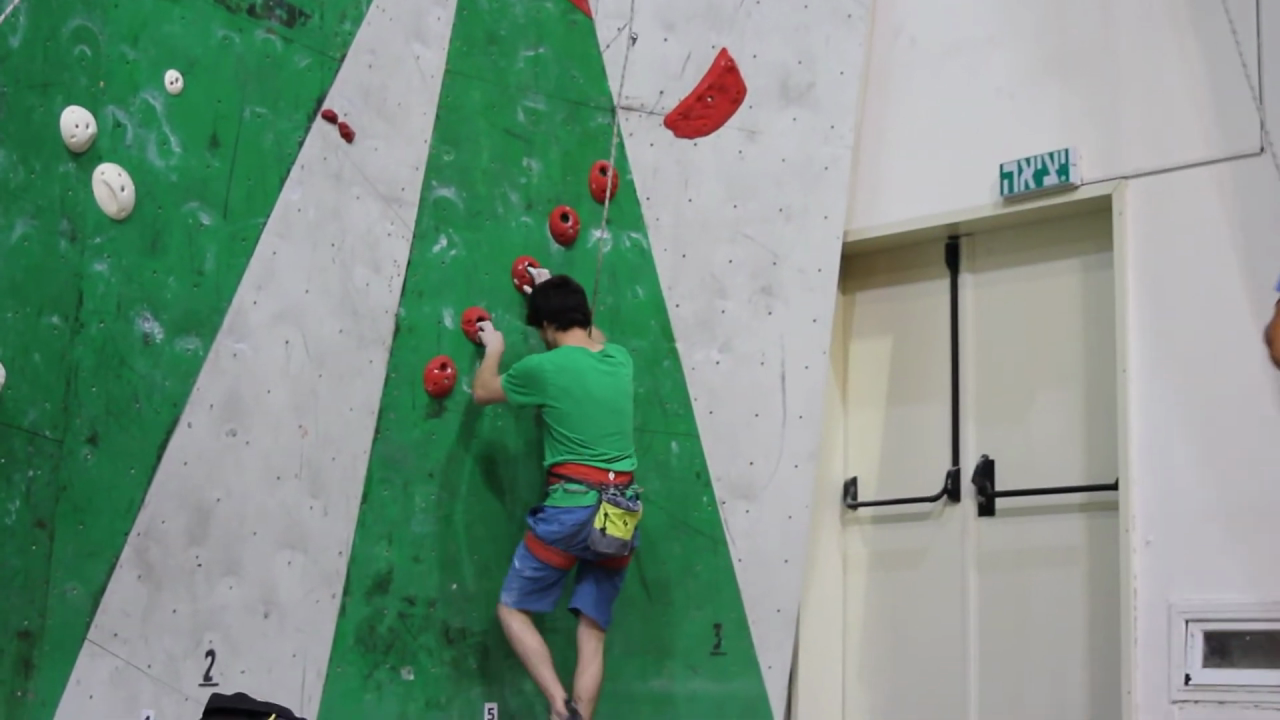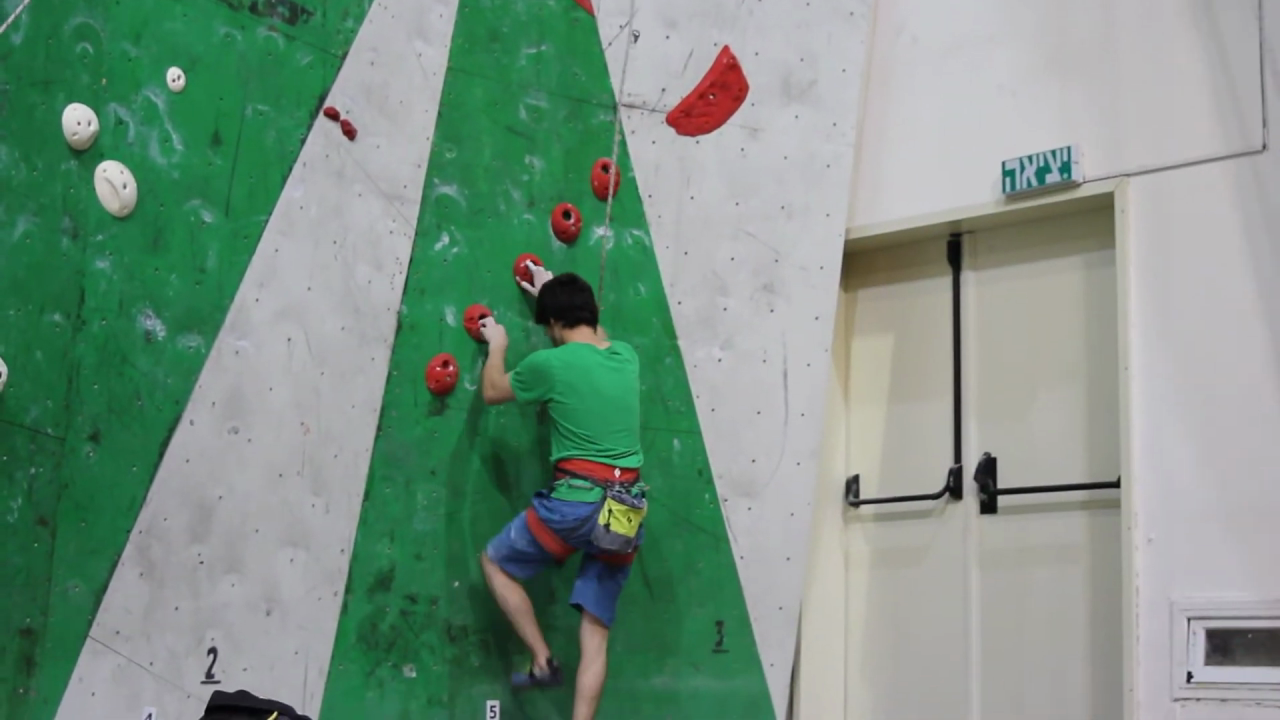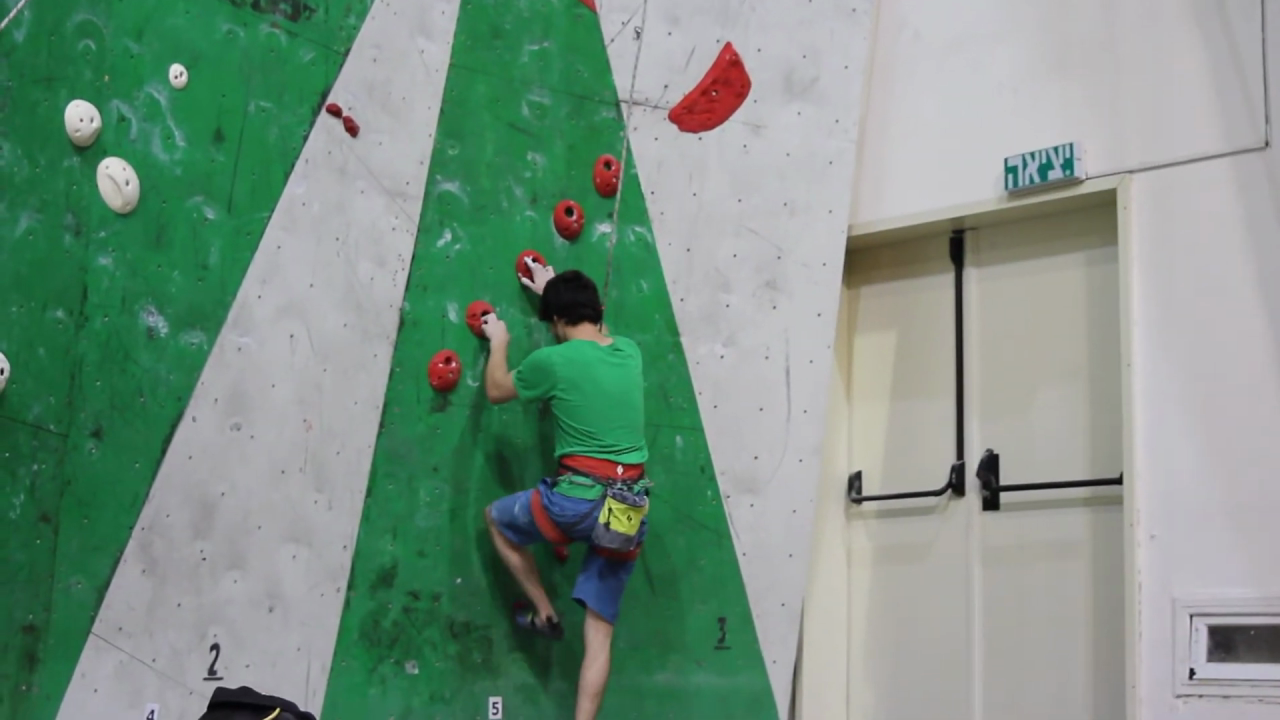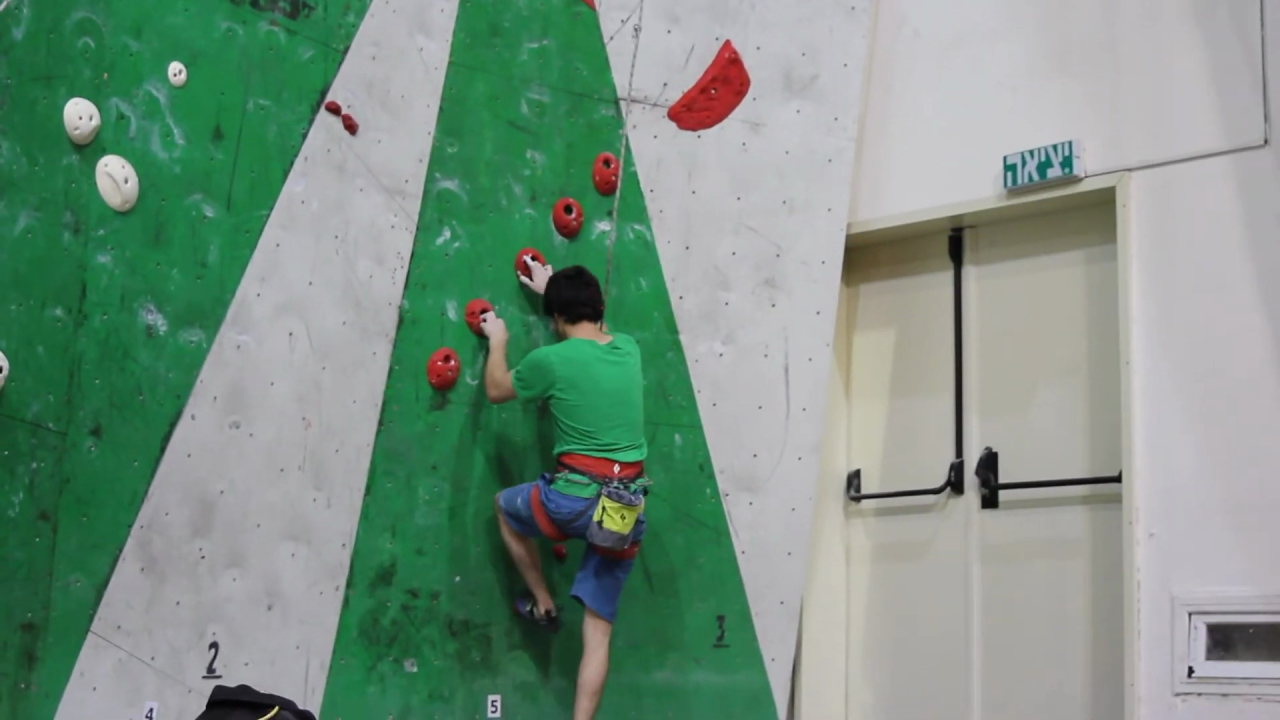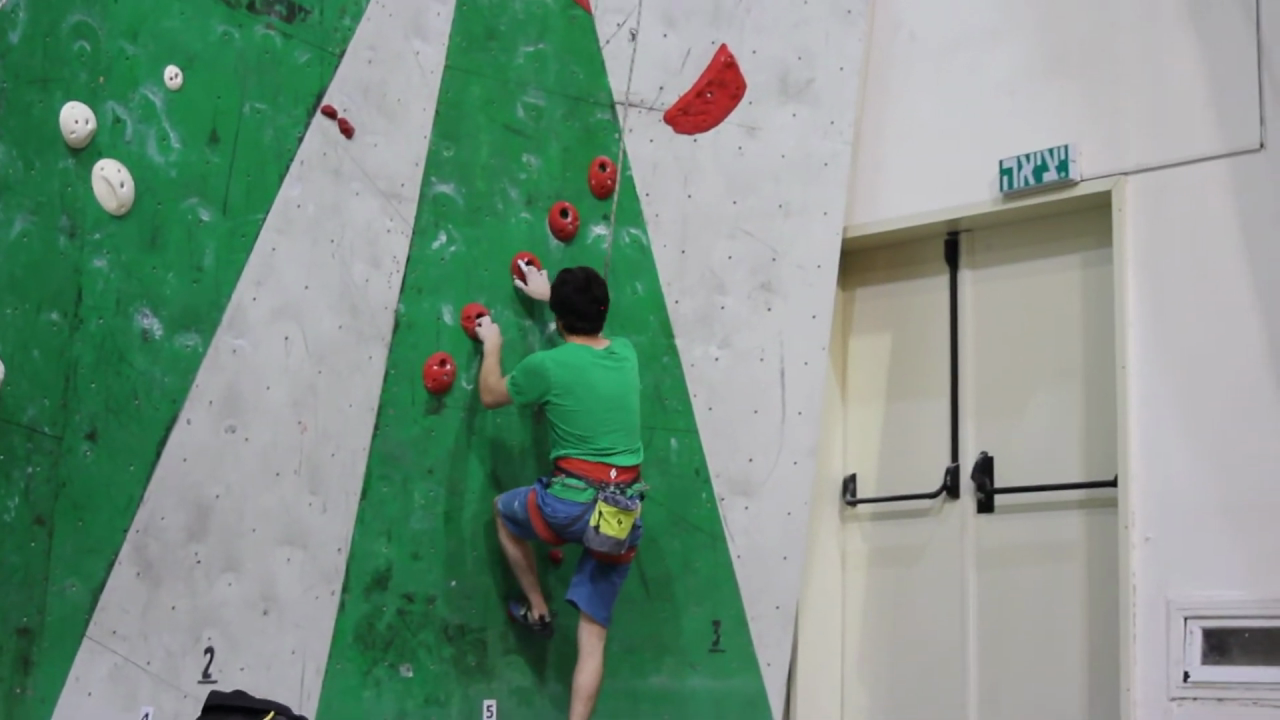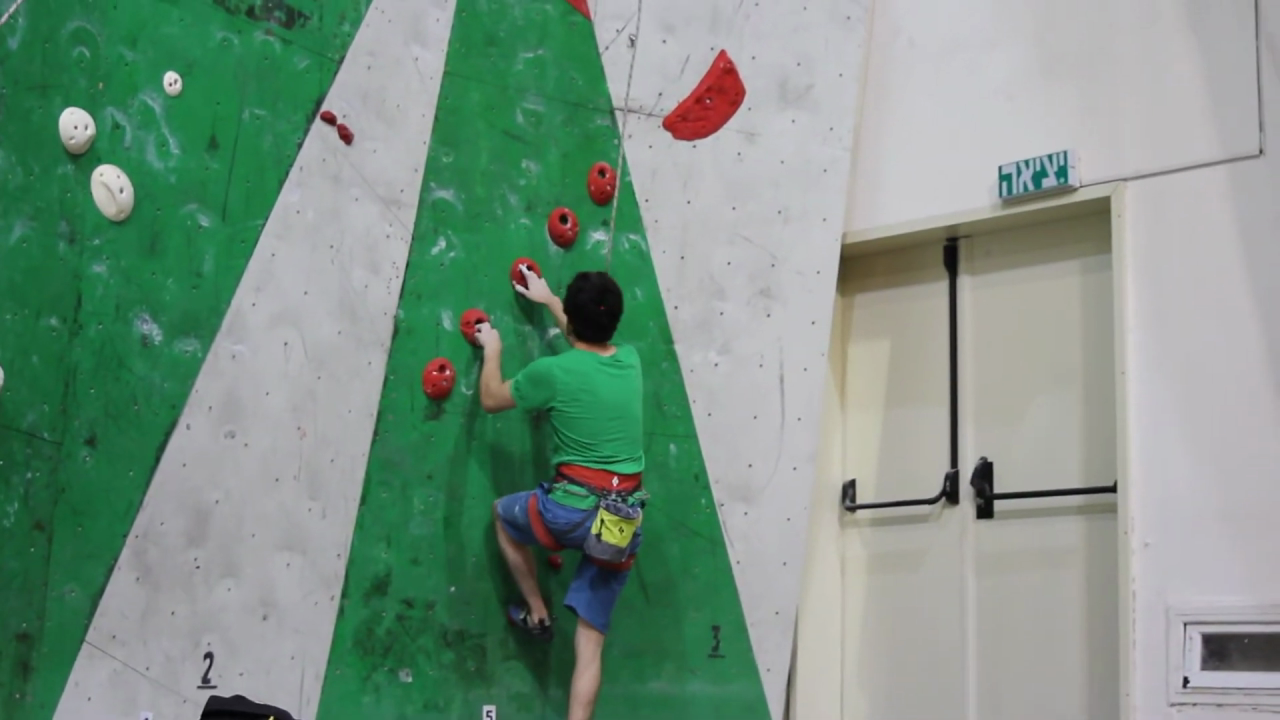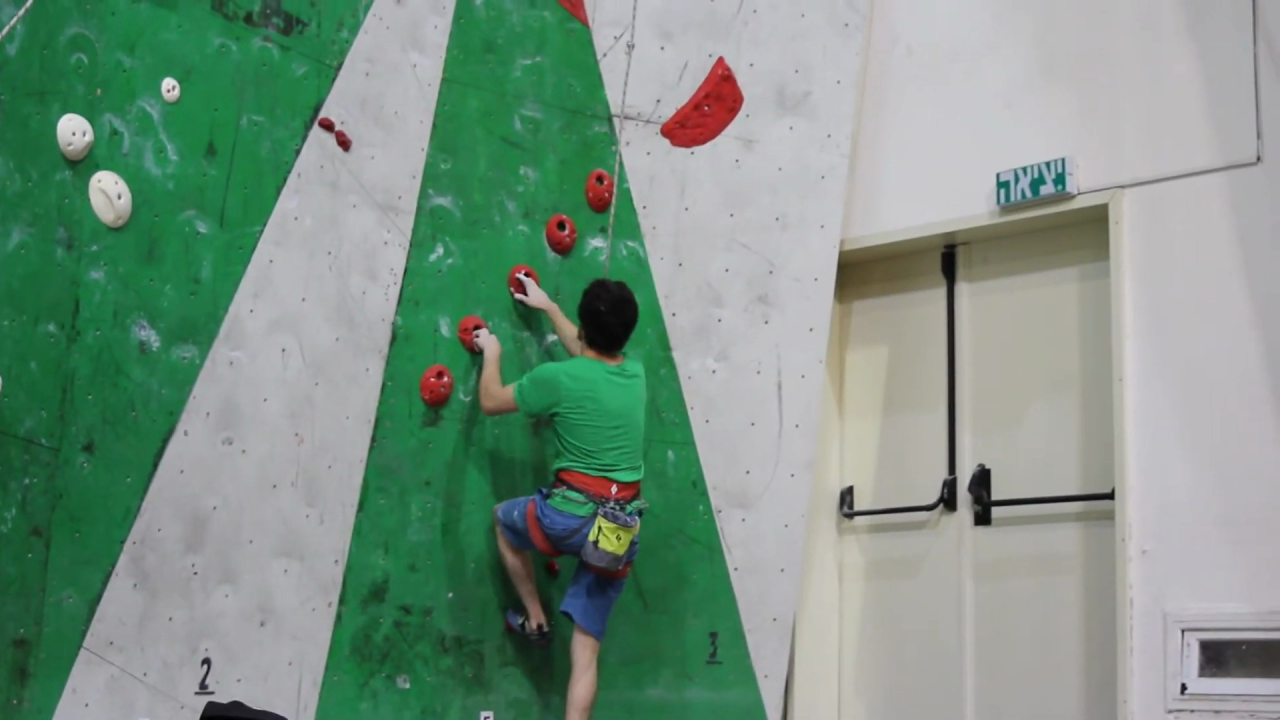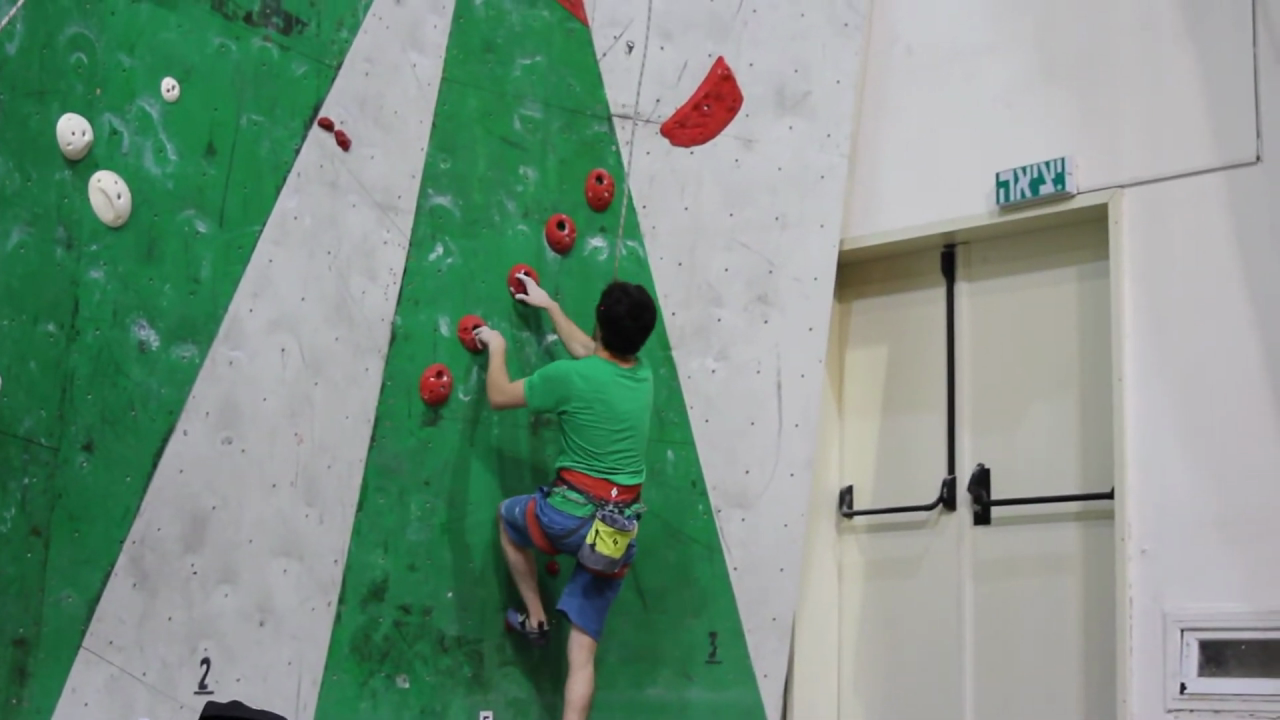
dt=0.2s
person 1, frame 1
left shoulder: (543, 367)
right shoulder: (620, 359)
left elbow: (481, 392)
right elbow: (594, 337)
left wrist: (493, 349)
right wrist: (555, 294)
left hip: (569, 509)
left knee: (512, 612)
right knee: (592, 635)
person 1, frame 2
left shoulder: (550, 364)
right shoulder: (626, 356)
left elbow: (491, 391)
right elbow: (596, 336)
left wrist: (497, 345)
right wrist: (554, 293)
left hip: (574, 503)
left knee: (493, 562)
right knee: (595, 634)
left ankle: (541, 659)
person 1, frame 3
left shoulder: (553, 360)
right shoulder: (629, 352)
left elbow: (495, 391)
right elbow: (597, 332)
left wrist: (498, 341)
right wrist: (553, 290)
left hip: (577, 499)
right hip: (629, 509)
left knee: (497, 516)
right knee: (599, 631)
left ankle: (543, 612)
person 1, frame 4
left shoulder: (551, 360)
right shoulder: (628, 349)
left elbow: (495, 391)
right elbow: (595, 328)
left wrist: (497, 339)
right wrist: (553, 289)
left hip: (574, 498)
right hip: (628, 508)
left knee: (505, 504)
right knee: (598, 630)
left ankle: (543, 604)
person 1, frame 5
left shoulder: (547, 365)
right shoulder: (625, 353)
left elbow: (489, 396)
right elbow: (591, 334)
left wrist: (492, 344)
right wrist: (547, 294)
left hip: (571, 503)
right hip: (624, 514)
left knee: (504, 508)
right knee: (593, 636)
left ankle: (538, 609)
person 1, frame 6
left shoulder: (553, 372)
right shoulder: (630, 360)
left elbow: (490, 400)
right elbow: (591, 343)
left wrist: (492, 349)
right wrist: (548, 300)
left hip: (572, 508)
right hip: (625, 521)
left knee: (503, 513)
right knee: (590, 641)
left ankle: (537, 613)
person 1, frame 7
left shoulder: (559, 378)
right shoulder: (635, 371)
left elbow: (491, 401)
right elbow: (588, 354)
left wrist: (491, 353)
right wrist: (548, 307)
left hip: (571, 514)
right hip: (621, 528)
left knee: (504, 518)
right knee: (586, 648)
left ankle: (535, 620)
person 1, frame 8
left shoulder: (570, 377)
right shoulder: (643, 374)
left elbow: (499, 396)
right elbow: (590, 353)
left wrist: (496, 347)
right wrist: (550, 306)
left hip: (570, 513)
left knee: (507, 515)
right knee: (583, 648)
left ankle: (535, 618)
